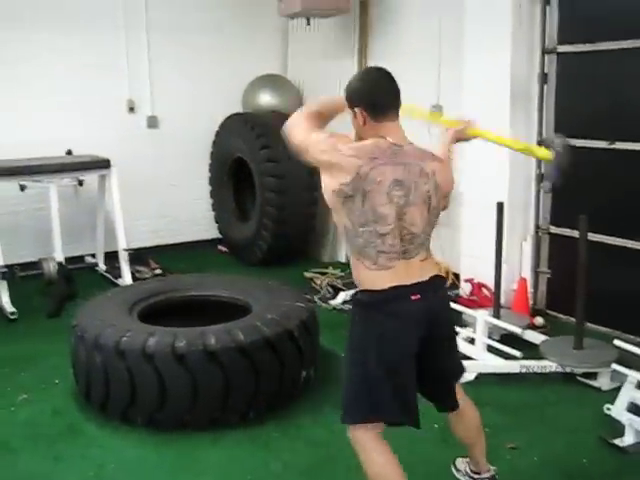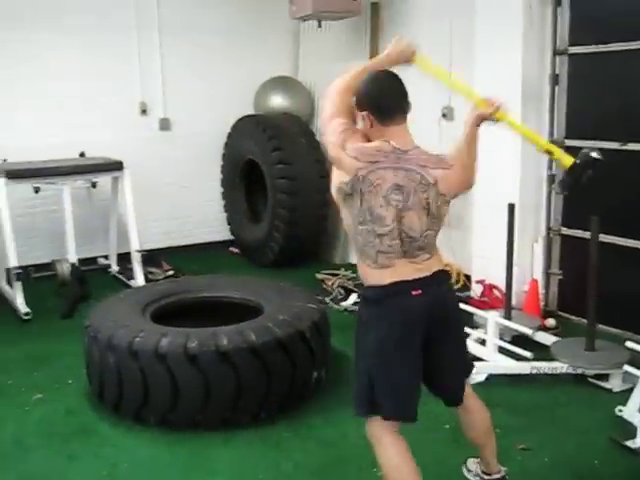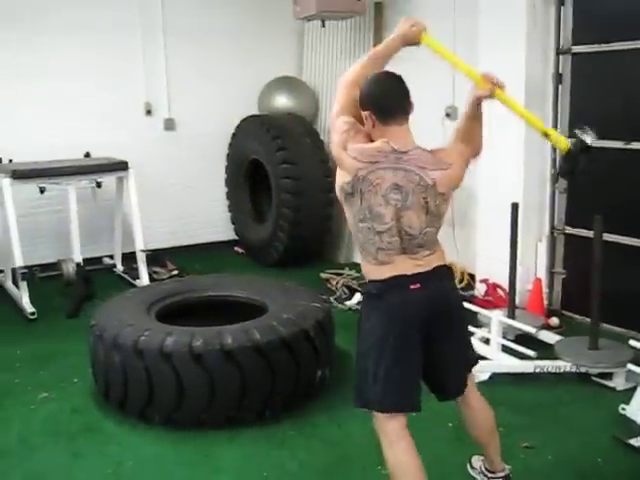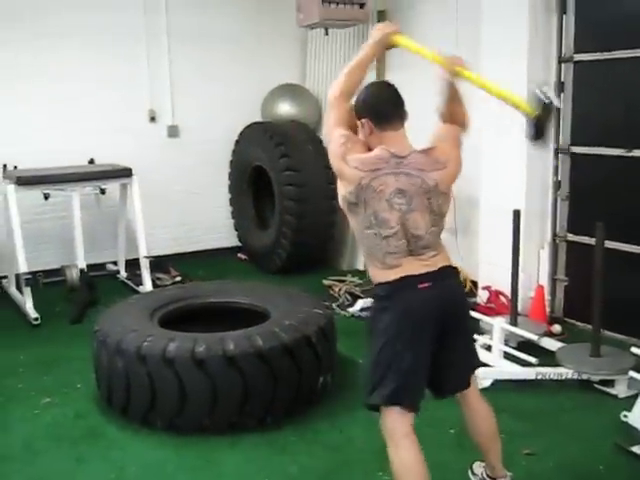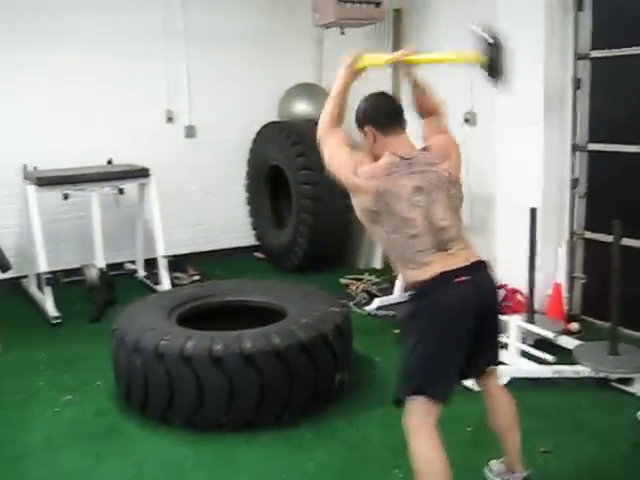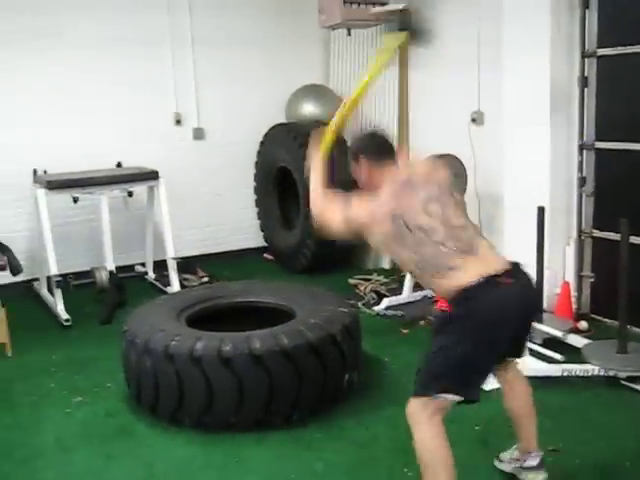
dt=0.1s
person 1, frame 1
left shoulder: (339, 160)
right shoulder: (436, 169)
left elbow: (295, 124)
left wrist: (337, 103)
right wrist: (448, 145)
left hip: (379, 309)
right hip: (432, 297)
left knee: (364, 432)
right knee: (452, 394)
person 1, frame 2
left shoulder: (348, 160)
right shoulder: (443, 172)
left elbow: (335, 97)
right elbow: (465, 178)
left wrist: (384, 58)
right wrist: (475, 121)
left hip: (387, 305)
right hip: (437, 293)
left knee: (382, 427)
right knee: (461, 394)
person 1, frame 3
left shoulder: (352, 159)
right shoulder: (445, 168)
left elbow: (346, 92)
right elbow: (471, 143)
left wrist: (392, 42)
right wrist: (477, 101)
left hip: (390, 300)
right hip: (440, 288)
left knee: (390, 422)
right knee: (465, 389)
person 1, frame 4
left shoulder: (350, 168)
right shoulder: (440, 166)
left elbow: (336, 103)
right elbow: (455, 122)
left wrist: (372, 44)
right wrist: (451, 79)
left hip: (399, 301)
right hip: (446, 287)
left knee: (396, 422)
right knee: (467, 389)
person 1, frame 5
left shoulder: (362, 178)
right shoulder: (445, 158)
left elbow: (327, 133)
right elbow: (435, 113)
left wrist: (344, 77)
right wrist: (412, 75)
left hip: (439, 299)
right hip: (479, 282)
left knee: (419, 416)
right knee: (488, 378)
person 1, frame 6
left shoulder: (367, 212)
right shoulder: (432, 174)
left elbow: (323, 213)
left wrist: (317, 165)
left hip: (475, 309)
right hip: (518, 285)
left knee: (422, 411)
right knee: (505, 358)
